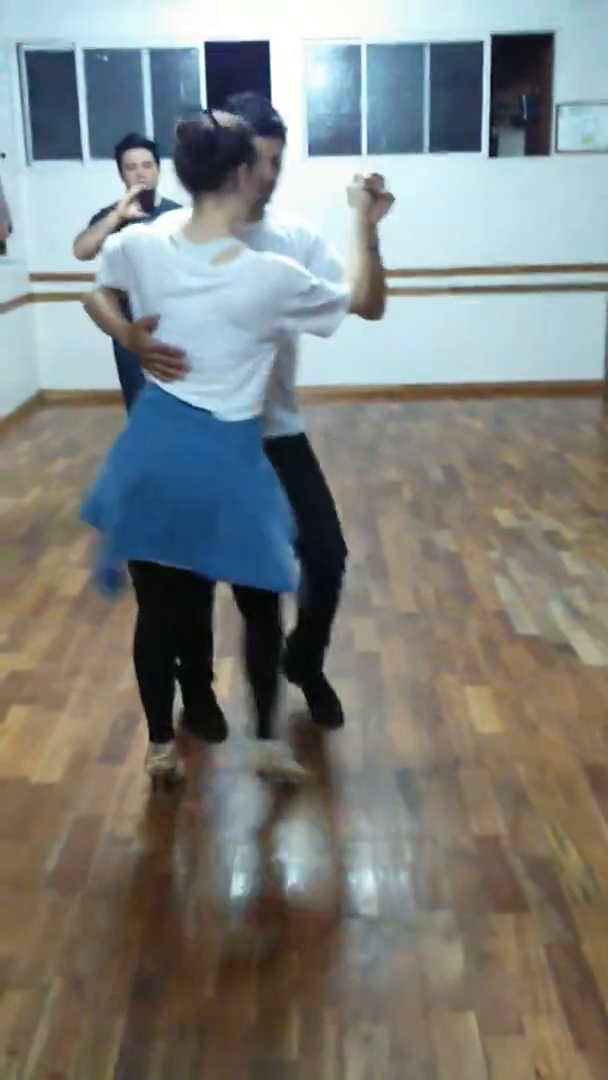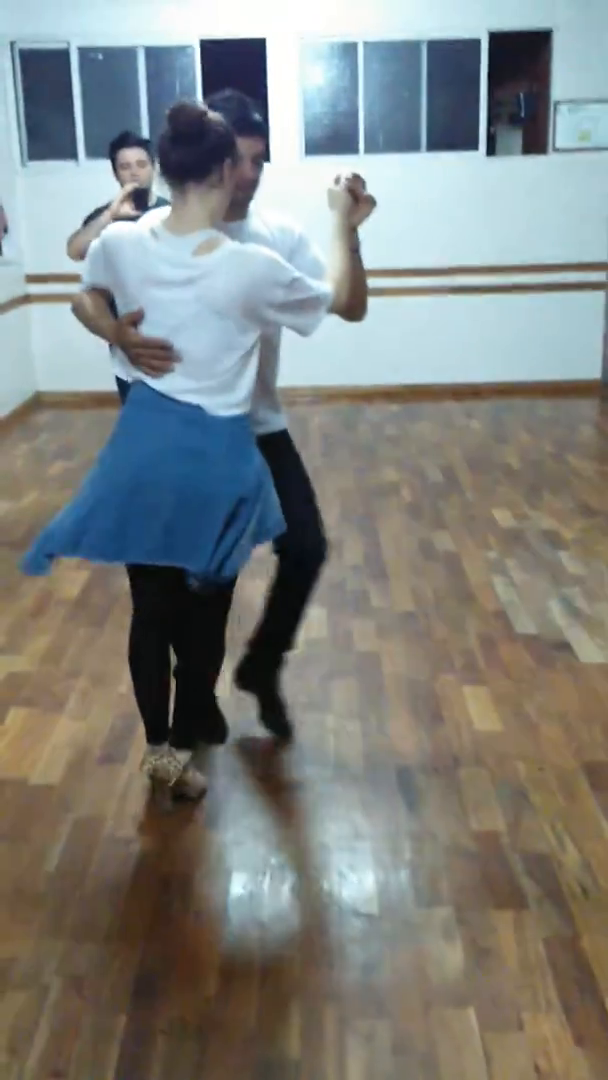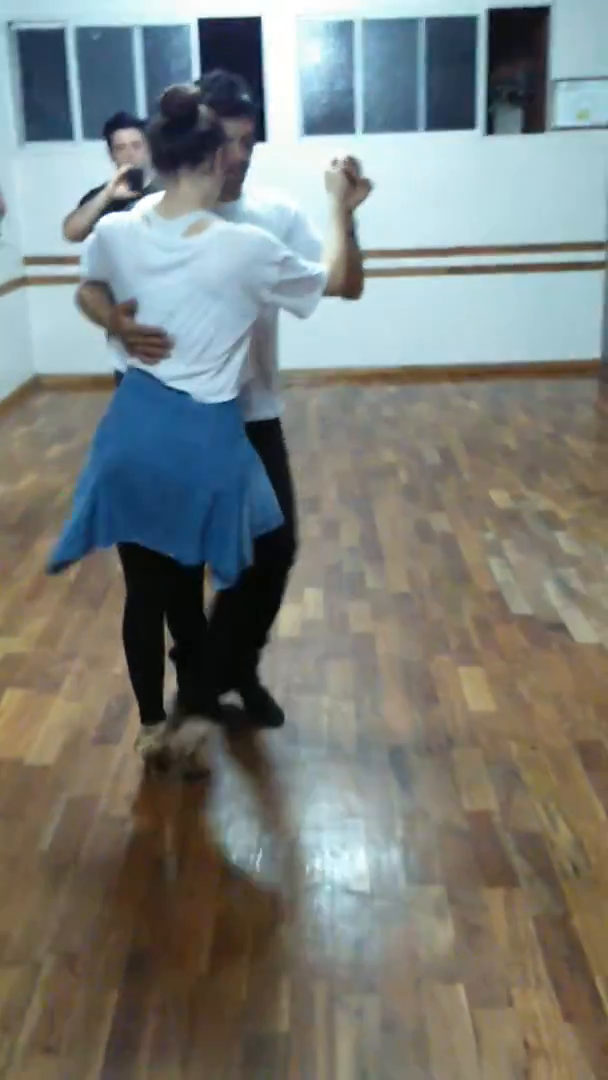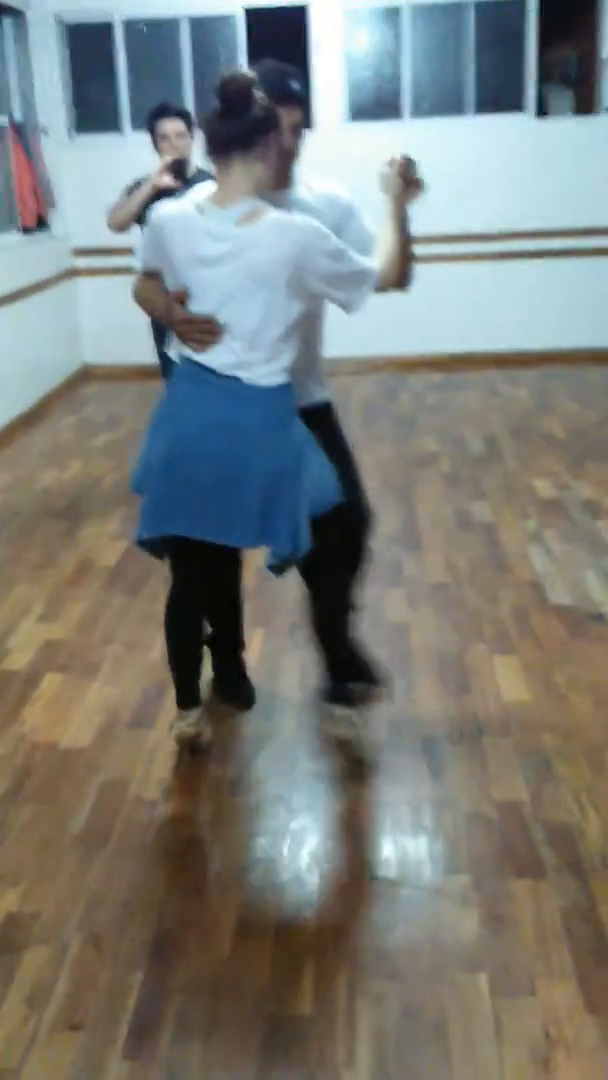
dt=0.2s
person 1, frame 1
left shoulder: (136, 245)
right shoulder: (271, 278)
left elbow: (98, 301)
right elbow: (361, 301)
right wrist: (363, 223)
left hip: (152, 447)
right hip: (225, 458)
left knee: (159, 608)
right knee: (258, 601)
left ankle: (161, 744)
right ankle: (267, 739)
person 1, frame 2
left shoulder: (119, 243)
right shoulder: (252, 267)
left elbow: (89, 299)
right elbow: (340, 299)
right wrist: (342, 222)
left hip: (143, 443)
right hip: (216, 453)
left knee: (151, 608)
right knee: (203, 608)
left ankle: (158, 745)
right ankle: (182, 750)
person 1, frame 3
left shoulder: (115, 233)
right shoulder: (244, 247)
left elbow: (94, 295)
right elbow: (338, 279)
right wrist: (340, 206)
left hip: (134, 427)
right hip: (206, 436)
left knee: (145, 589)
right knee: (223, 580)
left ankle: (154, 726)
right ankle: (200, 720)
person 1, frame 4
left shoulder: (168, 221)
right shoulder: (295, 237)
left elbow: (150, 286)
right elbow: (386, 276)
right wrist: (394, 203)
left hip: (189, 414)
right hip: (260, 421)
left knee: (193, 577)
right knee: (315, 562)
left ankle: (189, 711)
person 2, frame 1
left shoulder: (297, 238)
left wrist: (368, 232)
right wrist: (135, 339)
left hip: (275, 430)
left knee: (325, 552)
left ankle: (306, 662)
person 2, frame 2
left shoulder: (281, 235)
left elbow: (350, 307)
right elbow: (88, 300)
left wrist: (348, 233)
right wrist: (120, 334)
left hip: (261, 427)
left knee: (304, 547)
left ankle: (261, 670)
person 2, frame 3
left shoulder: (278, 215)
left elbow: (345, 286)
right elbow: (92, 290)
left wrist: (345, 216)
right wrist: (119, 322)
left hip: (255, 412)
left knee: (274, 545)
left ankle: (236, 666)
right ankle: (196, 667)
person 2, frame 4
left shoulder: (327, 203)
left elbow: (392, 278)
right elbow: (147, 283)
left wrist: (398, 210)
right wrist: (172, 314)
left hip: (304, 398)
left knee: (347, 521)
left ankle: (336, 636)
